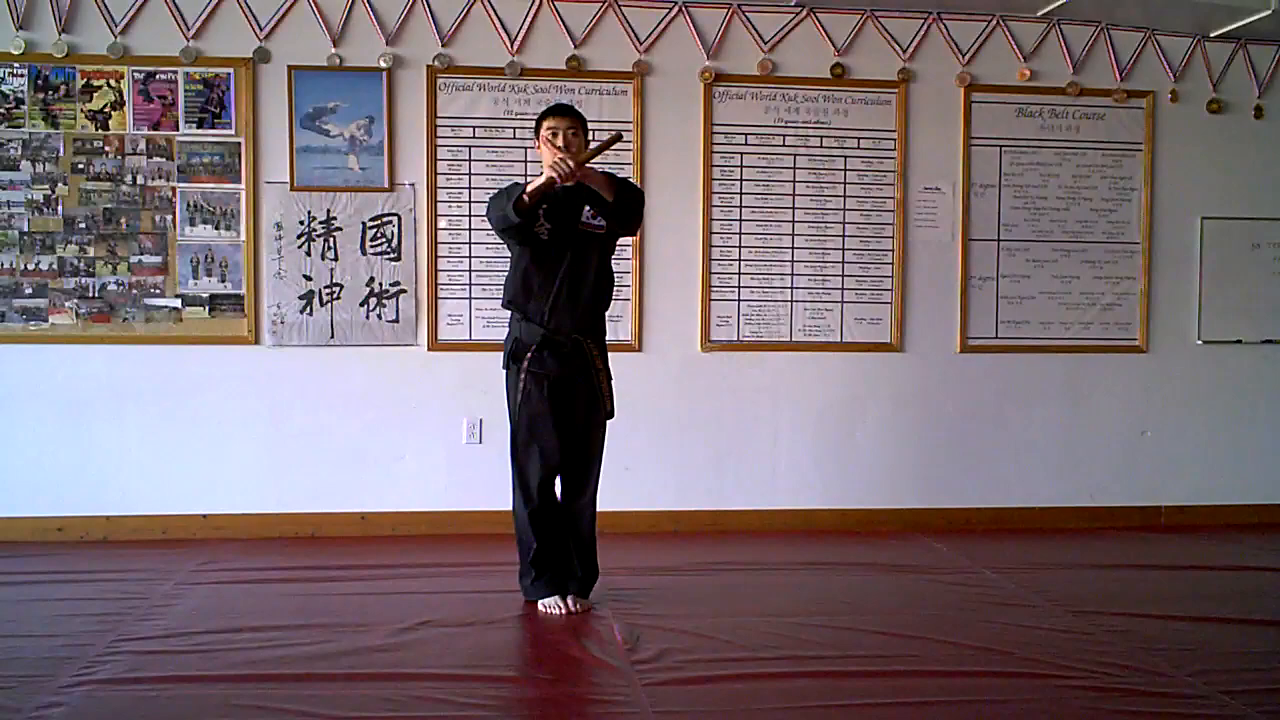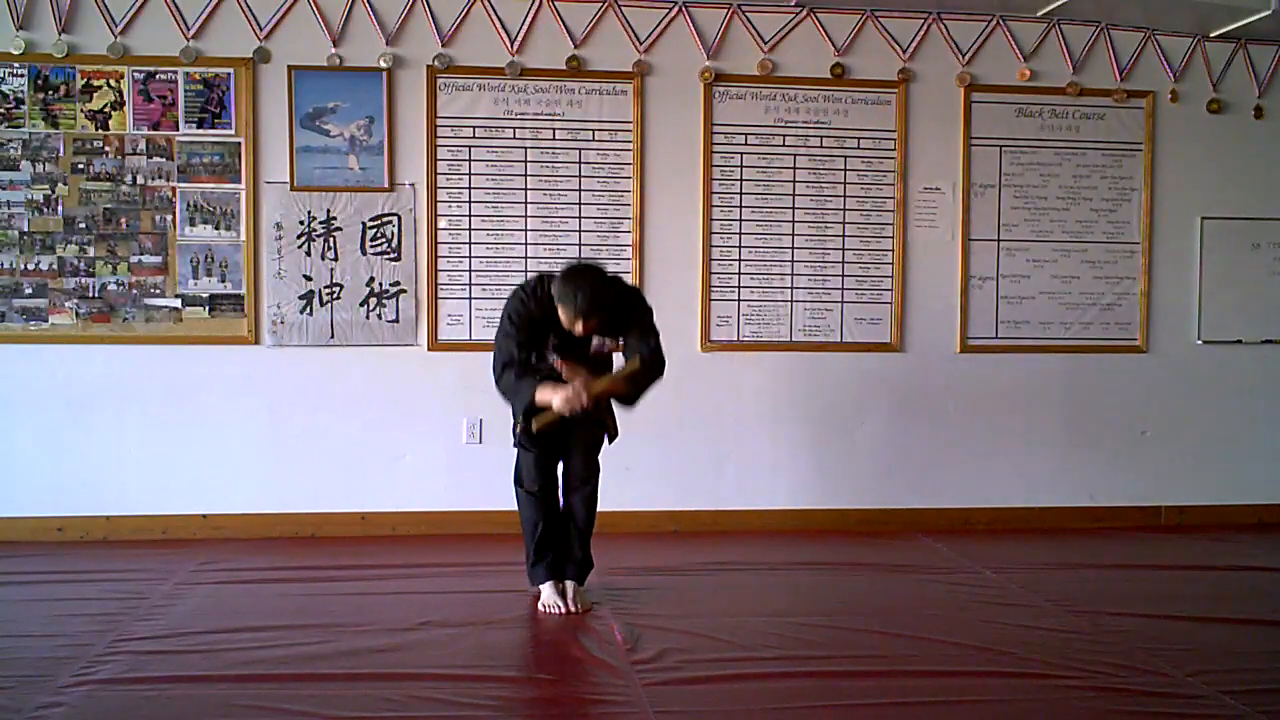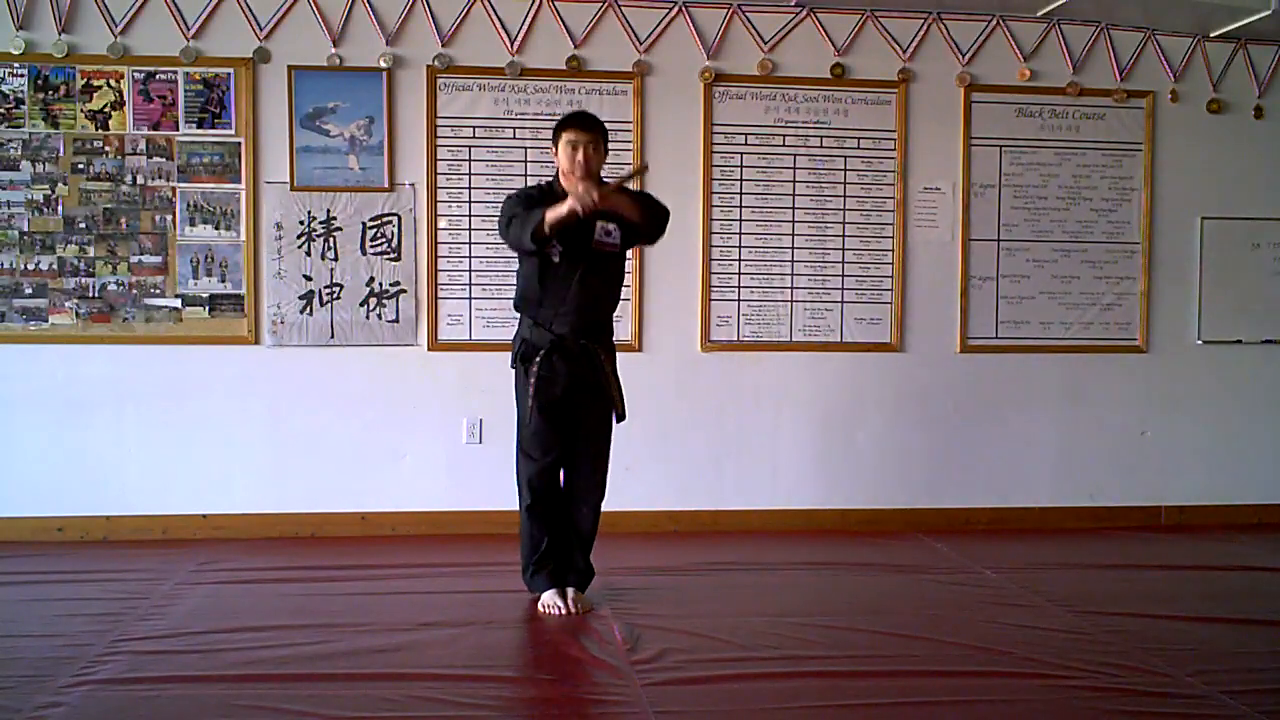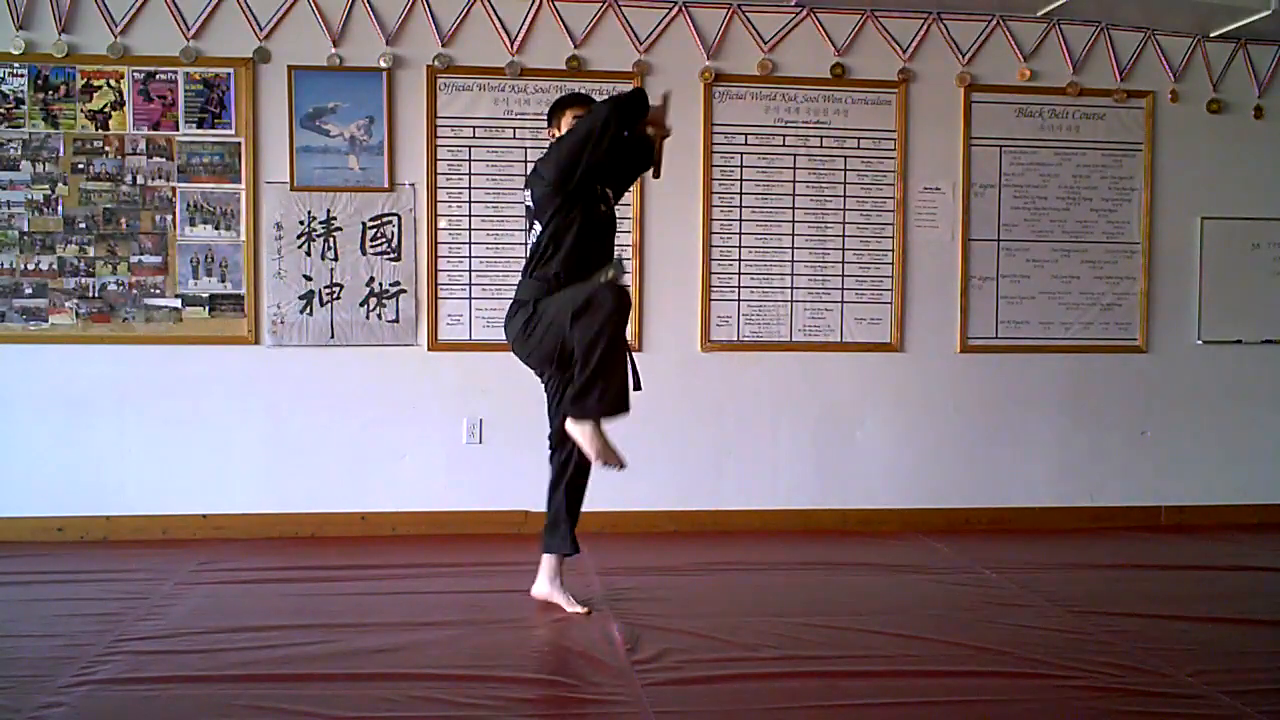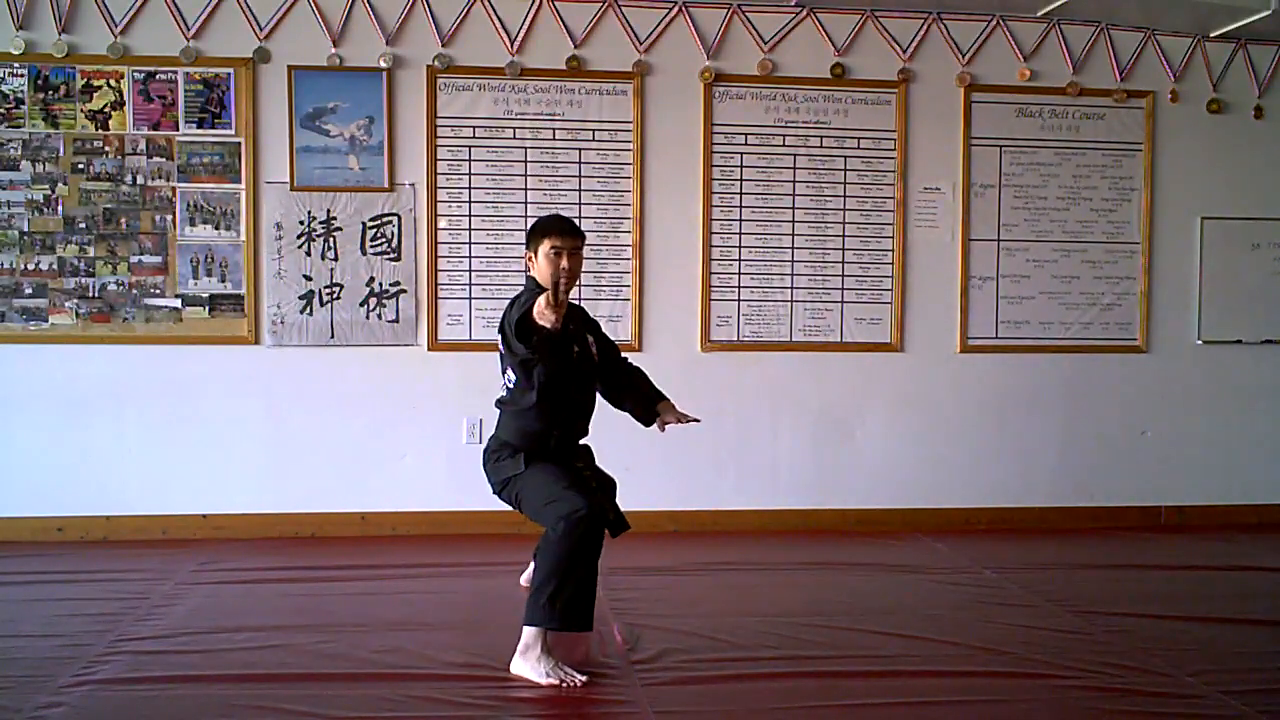
dt=1s
person 1, frame 1
left shoulder: (602, 199)
right shoulder: (521, 197)
left elbow: (632, 209)
right elbow: (502, 215)
left wrist: (588, 176)
right wrist: (541, 183)
left hip: (586, 355)
right hip: (532, 353)
left knee: (582, 475)
right knee: (535, 472)
left ankle: (576, 583)
right ankle: (544, 584)
person 1, frame 2
left shoulder: (626, 302)
right shoulder: (527, 299)
left elbow: (649, 361)
right elbow: (508, 368)
left wrist: (596, 385)
right wrist: (551, 395)
left hip: (591, 388)
right hip: (539, 385)
left knee: (582, 476)
right knee: (534, 474)
left ankle: (573, 576)
right ankle: (546, 579)
person 1, frame 3
left shoulder: (621, 204)
right shoulder: (529, 199)
left elbow: (655, 222)
right elbow: (517, 231)
left wrist: (609, 199)
right wrist: (564, 207)
left hip: (595, 355)
right hip: (540, 354)
left knee: (587, 475)
right knee: (539, 473)
left ankle: (575, 580)
right ankle: (547, 581)
person 1, frame 4
left shoulder: (600, 179)
right shoulder: (556, 167)
left elbow: (631, 153)
right elbow: (612, 114)
left wrist: (649, 136)
right wrist: (645, 115)
left hip: (567, 331)
right hip: (537, 319)
left knee: (572, 450)
right knee: (607, 297)
left ankle: (549, 575)
right ankle: (585, 417)
person 1, frame 5
left shoulder: (578, 319)
right shoulder: (525, 311)
left elbow: (615, 372)
right elbow: (526, 334)
left wrist: (658, 407)
right wrist: (541, 320)
left hip: (560, 451)
right hip: (518, 456)
left knee: (599, 496)
right knee: (579, 515)
left ankle: (541, 571)
right ankle: (531, 650)
